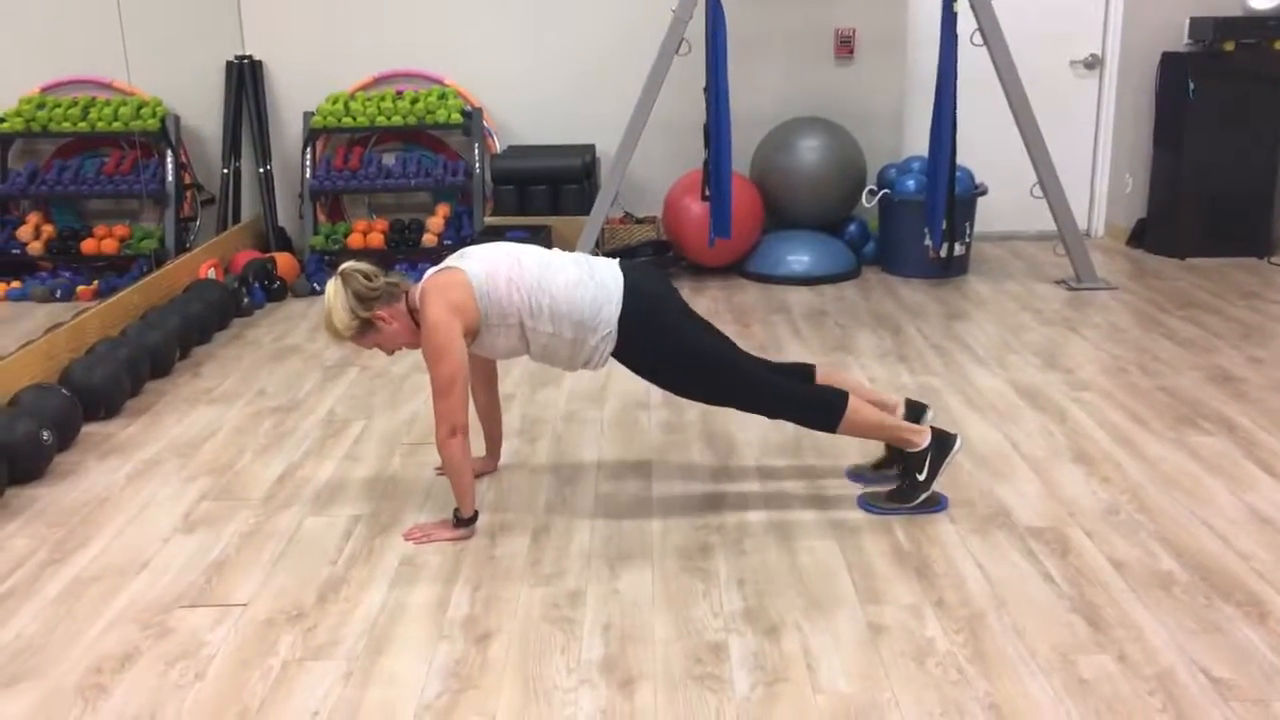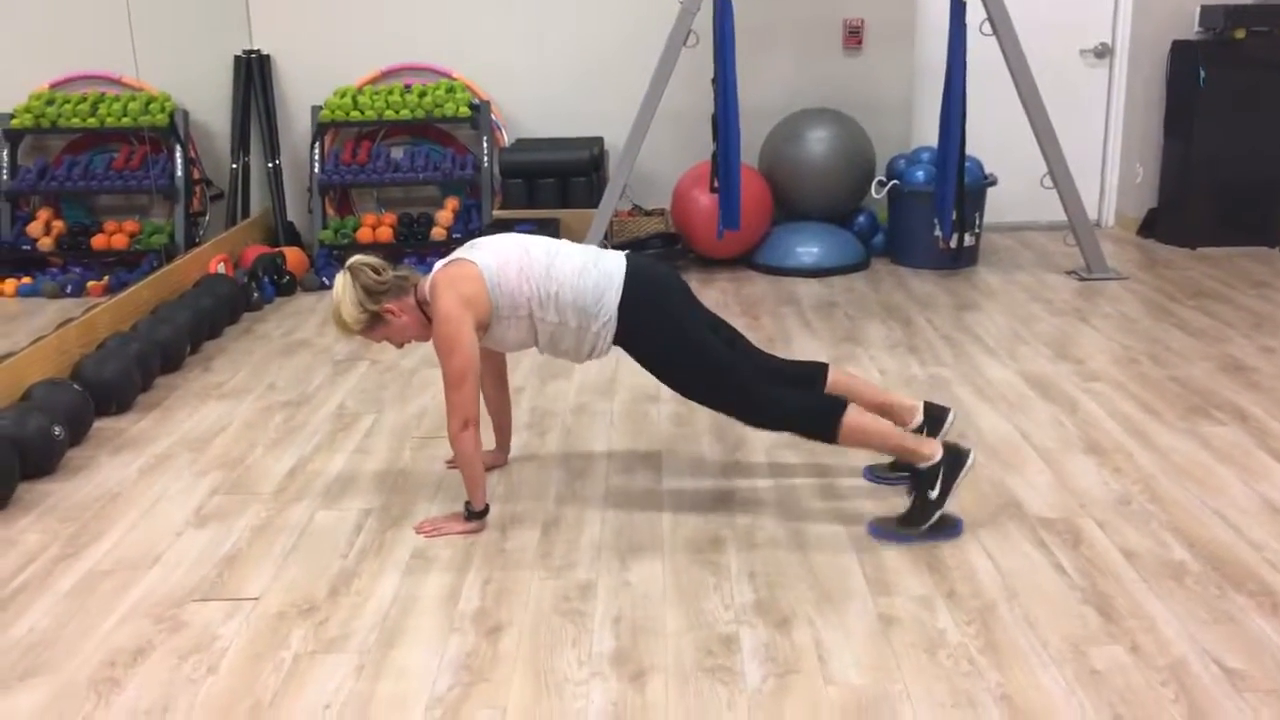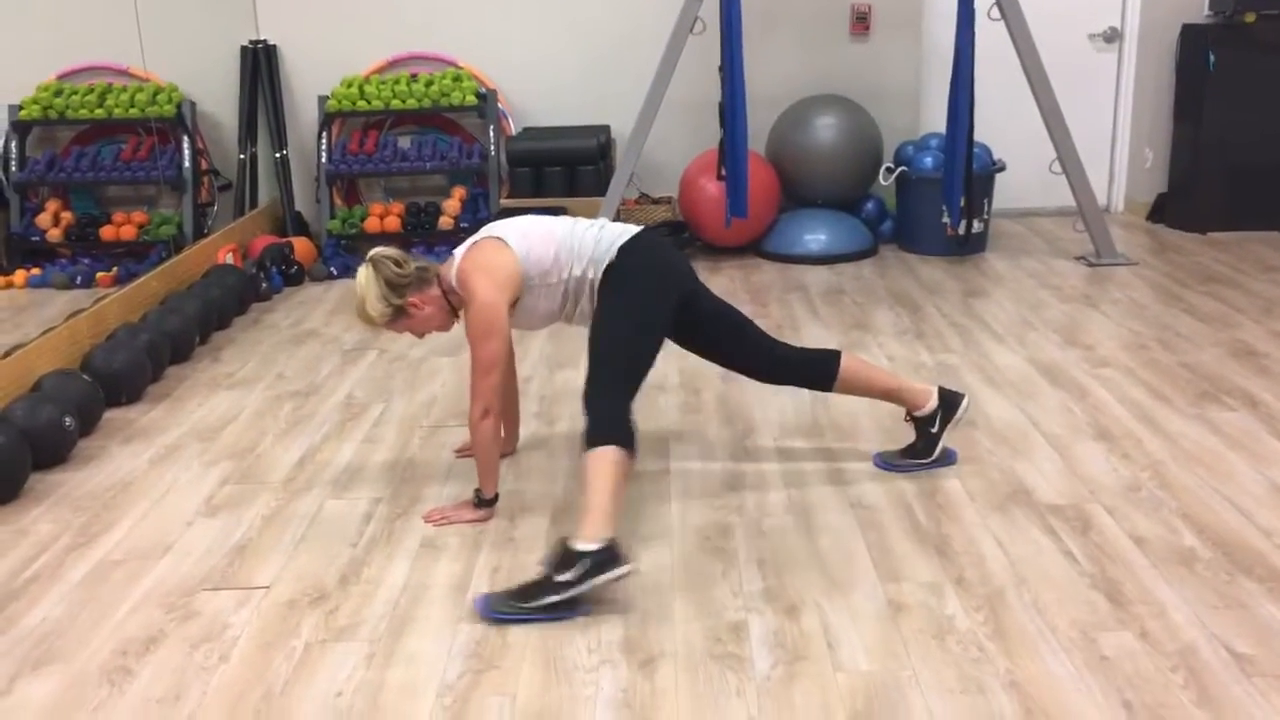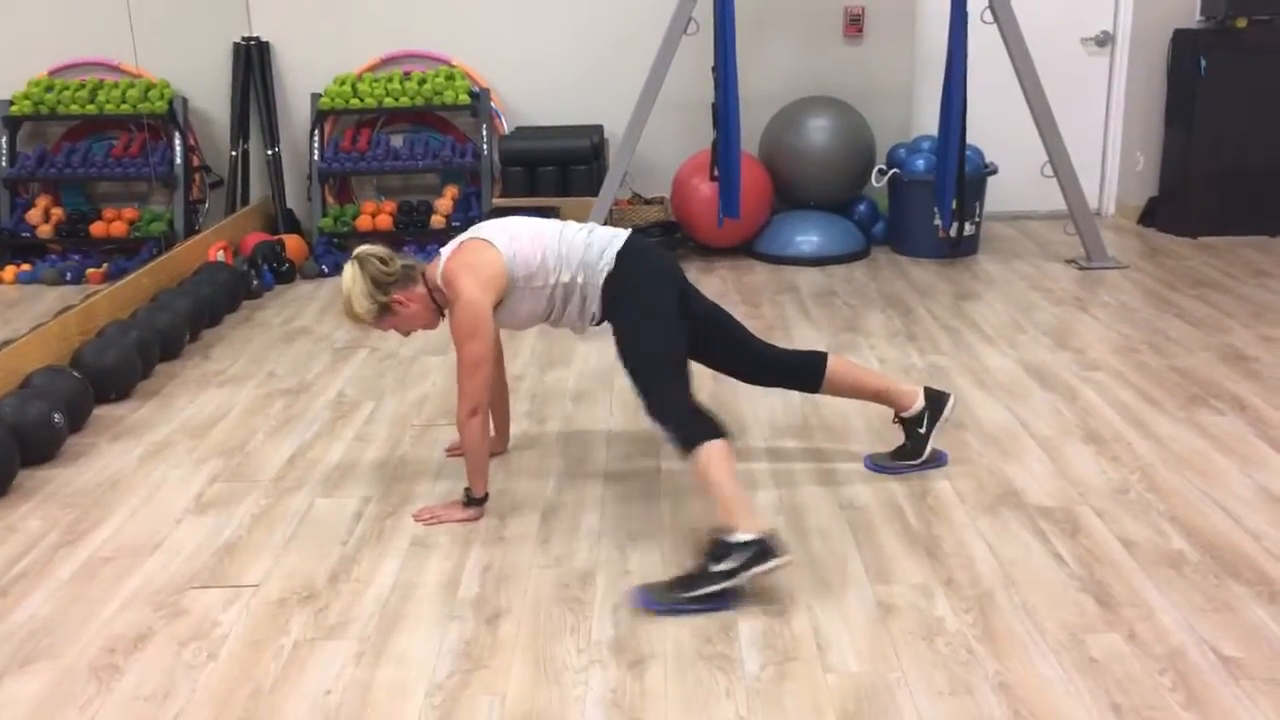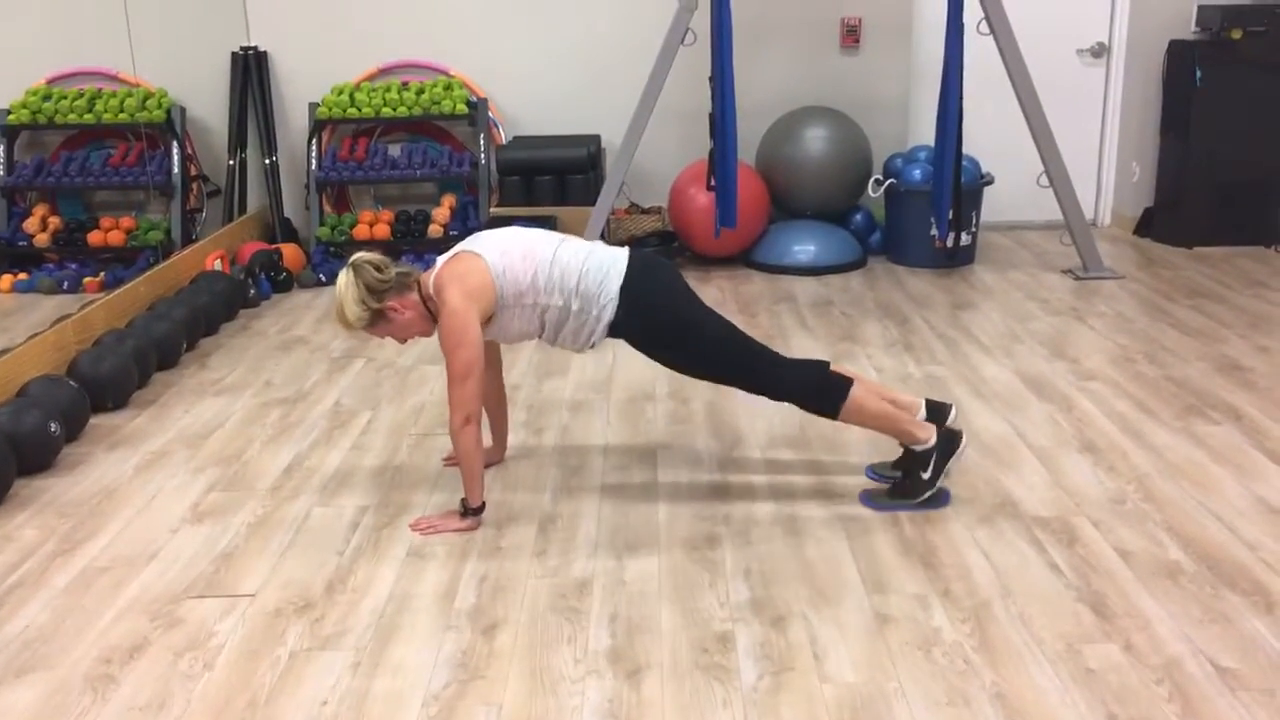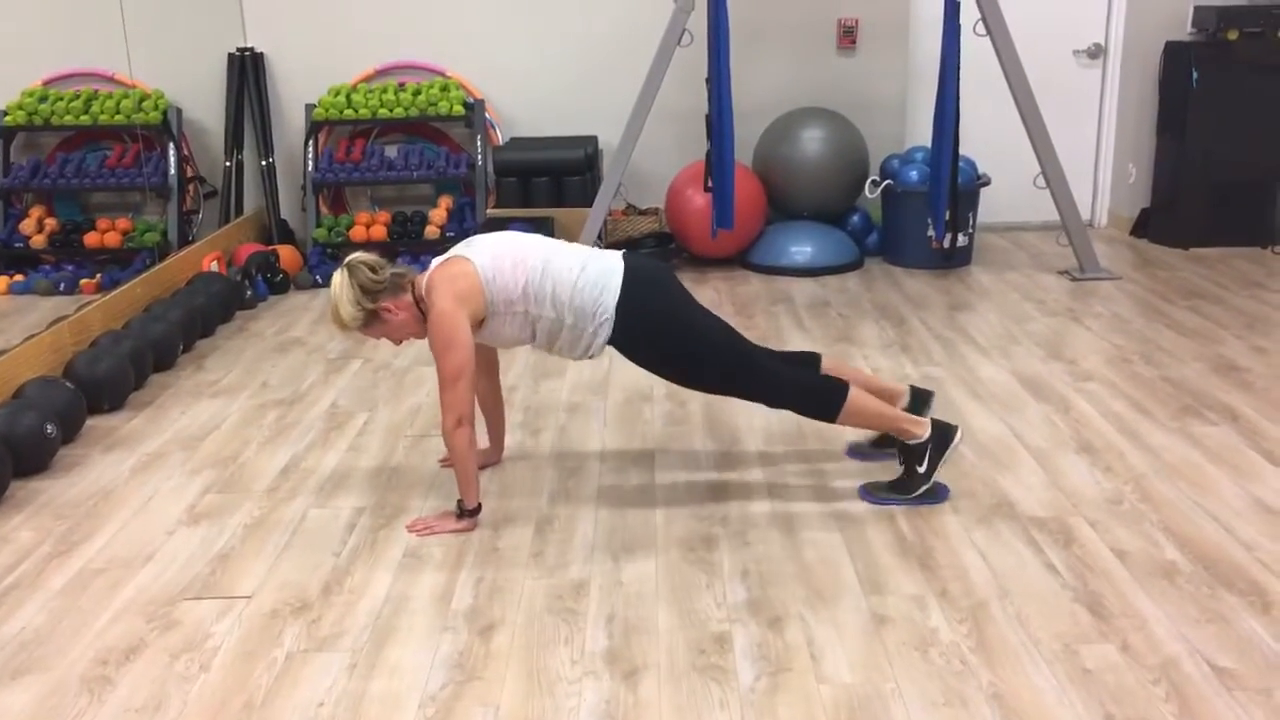
dt=0.4s
person 1, frame 1
left shoulder: (436, 312)
right shoulder: (449, 290)
left elbow: (450, 427)
right elbow: (483, 377)
left wrist: (463, 518)
right wrist: (492, 457)
left hip: (626, 319)
right hip: (627, 291)
left knee: (760, 393)
right knee: (753, 373)
left ankle: (918, 440)
right ankle: (896, 406)
person 1, frame 2
left shoulder: (446, 302)
right shoulder: (458, 280)
left elbow: (461, 419)
right elbow: (492, 372)
left wrist: (473, 511)
right wrist: (500, 449)
left hip: (634, 304)
right hip: (636, 287)
left knee: (758, 400)
right knee: (763, 372)
left ankle: (930, 453)
right ankle: (916, 415)
person 1, frame 3
left shoulder: (479, 283)
right shoulder: (464, 272)
left elbow: (483, 400)
right elbow: (503, 367)
left wrist: (483, 498)
right wrist: (508, 439)
left hip: (637, 265)
right hip: (646, 269)
left knee: (605, 399)
right knee: (773, 361)
left ankle: (589, 547)
right ankle: (929, 401)
person 1, frame 4
left shoulder: (464, 284)
right shoulder: (452, 272)
left elbow: (471, 404)
right elbow: (493, 362)
left wrist: (473, 498)
right wrist: (498, 439)
left hip: (627, 274)
right hip: (630, 272)
left knee: (670, 402)
right knee: (760, 364)
left ankle: (744, 538)
right ankle: (915, 402)
person 1, frame 5
left shoulder: (452, 296)
right shoulder: (456, 278)
left elbow: (462, 413)
right elbow: (490, 372)
left wrist: (470, 509)
right wrist: (498, 447)
left hip: (632, 298)
right hip: (632, 285)
left knee: (766, 375)
right knee: (765, 368)
left ankle: (926, 439)
right ankle: (917, 408)
person 1, frame 6
left shoulder: (442, 300)
right shoulder: (455, 279)
left elbow: (456, 415)
right elbow: (485, 366)
left wrist: (467, 509)
right wrist: (495, 448)
left hip: (629, 309)
right hip: (630, 283)
left knee: (763, 382)
right knee: (750, 364)
left ankle: (920, 434)
right ankle: (900, 393)
